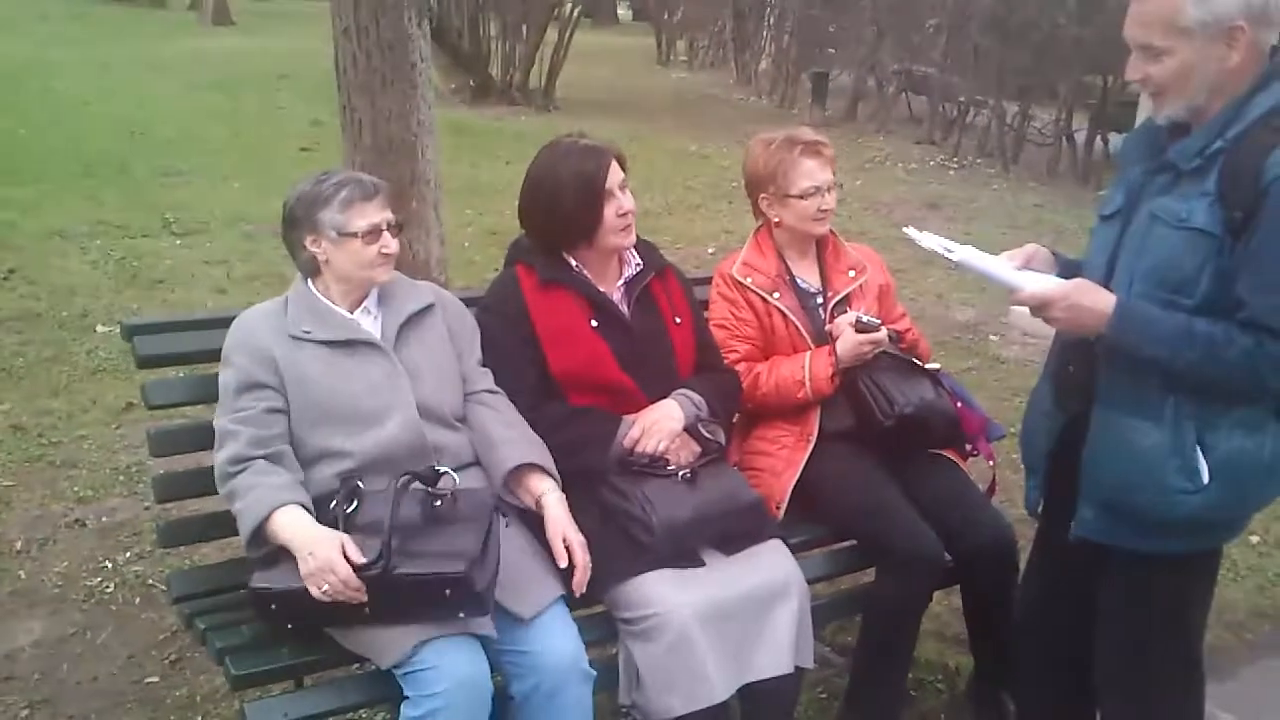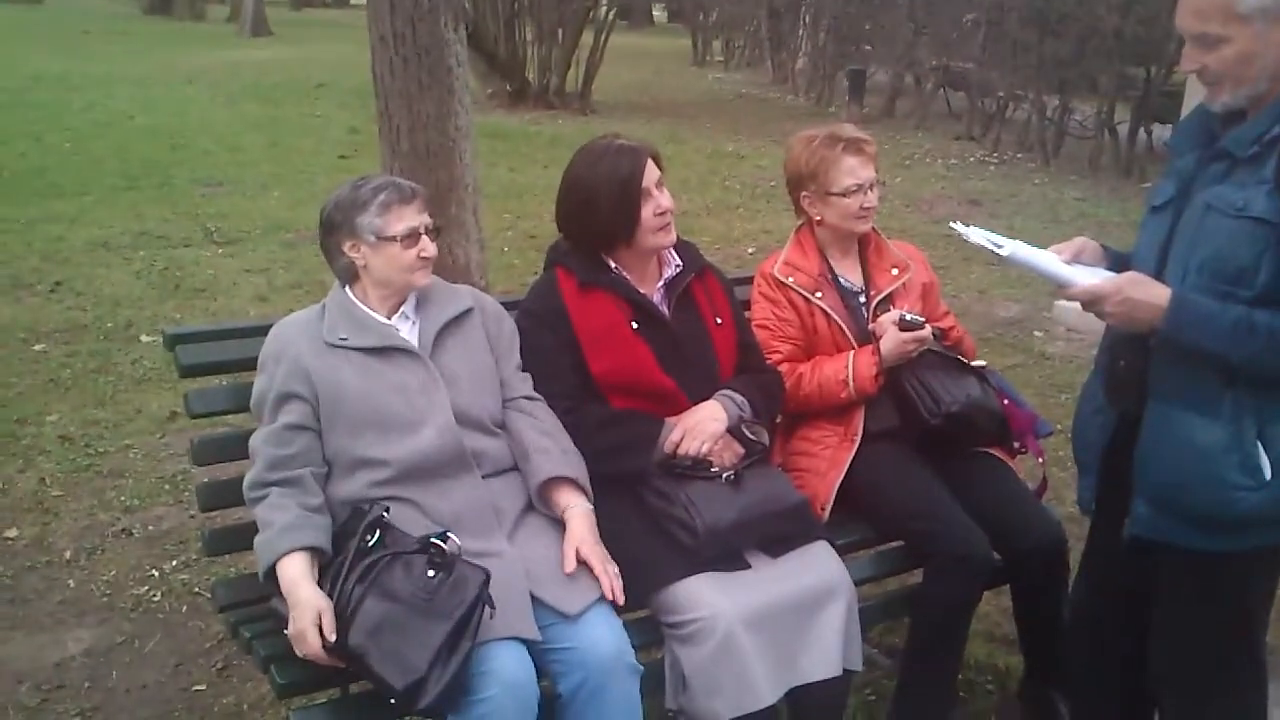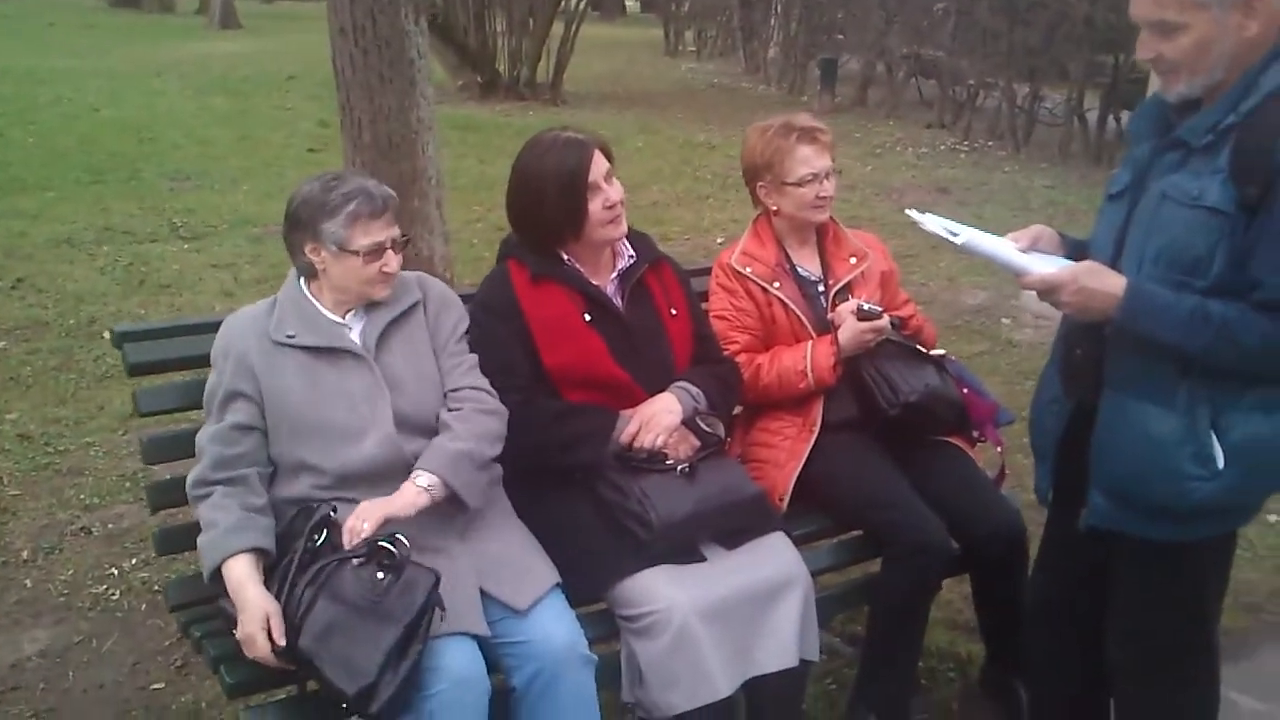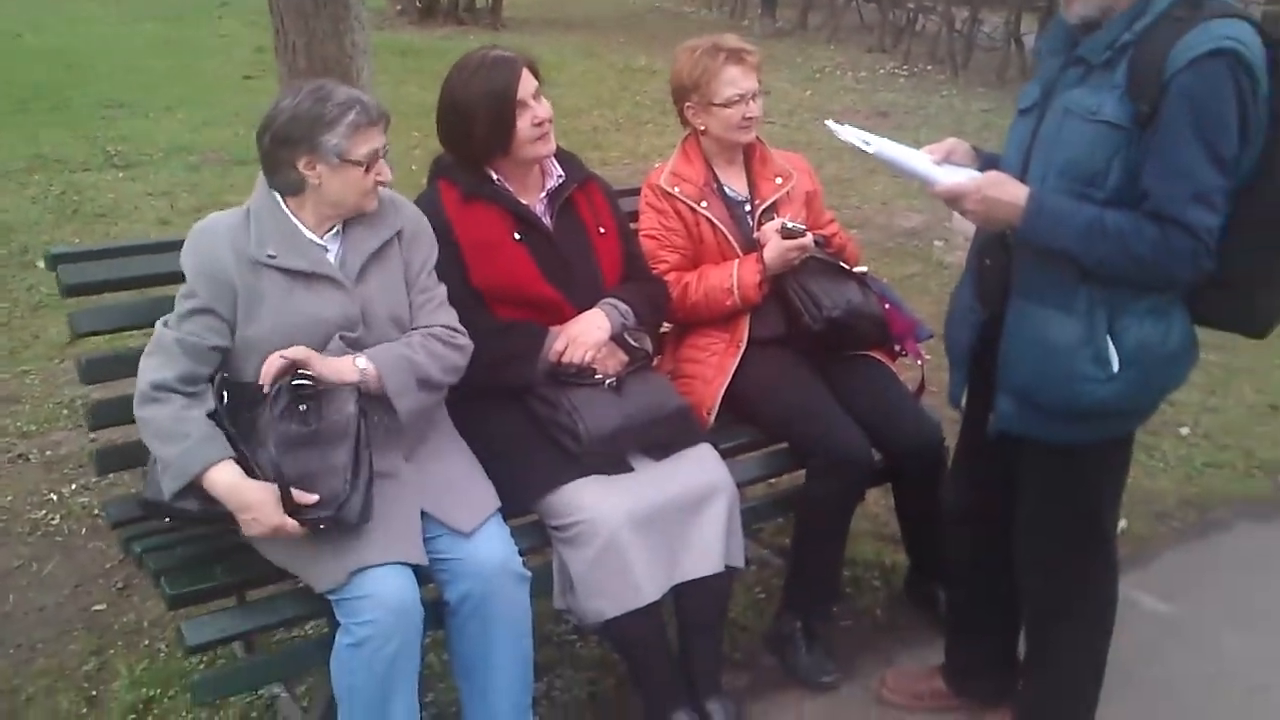
dt=1s
person 1, frame 1
right shoulder: (1159, 141)
left wrist: (1116, 320)
right wrist: (1062, 270)
left hip: (1167, 482)
right hip: (1087, 451)
right knee: (1046, 646)
person 1, frame 2
right shoulder: (1205, 132)
left wrist: (1172, 312)
right wrist: (1109, 262)
left hip: (1222, 477)
right hip: (1138, 453)
right knee: (1099, 652)
person 1, frame 3
right shoulder: (1170, 117)
left wrist: (1128, 302)
right wrist: (1068, 249)
left hip: (1177, 465)
right hip: (1094, 437)
right knee: (1058, 629)
person 1, frame 4
left shoulder: (1202, 58)
left elbow: (1181, 247)
left wrist: (1029, 211)
right wrist: (983, 165)
left hip: (1084, 362)
right hip: (1007, 335)
left knee: (1062, 554)
right knee: (978, 518)
person 2, frame 1
left shoulder: (863, 263)
right shoulder: (738, 281)
left elbow: (912, 346)
right elbow: (739, 384)
left wrist: (879, 344)
right wrist: (832, 360)
right hip: (804, 441)
left knee: (991, 539)
right knee: (915, 551)
person 2, frame 2
left shoulder: (907, 261)
right shoulder: (779, 280)
left elbow: (956, 344)
right elbow: (781, 385)
left wrist: (923, 344)
right wrist: (876, 359)
right hip: (849, 440)
left knee: (1041, 538)
right knee: (963, 550)
person 2, frame 3
left shoulder: (866, 250)
right shoulder: (738, 271)
left elbow: (916, 331)
right elbow: (741, 376)
left wrist: (883, 334)
right wrist: (835, 348)
right hip: (807, 431)
left knee: (1000, 526)
right knee: (921, 539)
left ankle: (1010, 670)
person 2, frame 4
left shoulder: (791, 170)
right shoulder: (667, 192)
left elbow: (837, 246)
right elbow: (670, 293)
left wrist: (814, 252)
right wrist: (760, 266)
right hip: (734, 346)
left knee: (919, 437)
right knee: (844, 452)
left ankle: (932, 575)
right ankle: (798, 622)
person 3, frame 1
left shoulder: (659, 276)
right shoulder: (514, 298)
left elbow: (721, 379)
right elbow: (521, 419)
left wrist: (681, 406)
right wrist: (626, 433)
left hip: (683, 476)
right hip: (588, 486)
left knee: (779, 580)
right knee: (672, 608)
person 3, frame 2
left shoulder: (699, 277)
right shoulder: (554, 302)
left elbow: (764, 379)
right elbow: (562, 425)
left wrist: (724, 406)
right wrist: (668, 435)
left hip: (725, 478)
right hip: (628, 489)
left knee: (826, 580)
right knee: (715, 612)
person 3, frame 3
left shoulder: (655, 269)
right shoulder: (506, 297)
left elbow: (721, 370)
right elbow: (516, 424)
left wrist: (680, 398)
right wrist: (623, 427)
left hip: (681, 468)
right hip: (579, 485)
left knee: (781, 572)
right knee: (670, 605)
person 3, frame 4
left shoulder: (583, 187)
right shoulder: (441, 213)
left elbow: (648, 286)
left wrist: (607, 316)
right wrist: (556, 345)
left hip: (609, 382)
right hip: (510, 399)
left knee: (708, 482)
right knee: (601, 514)
person 4, frame 1
left shoulder: (437, 307)
right shoulder: (260, 336)
left elbow: (486, 407)
right elbow: (254, 461)
left wrist: (547, 496)
right wrist: (302, 535)
right hip: (361, 545)
left knee: (560, 660)
person 4, frame 2
left shoulder: (476, 311)
right shoulder: (297, 344)
left elbow: (526, 412)
right elbow: (286, 481)
left wrist: (575, 510)
right wrist: (299, 585)
left hip: (518, 521)
left knee: (605, 655)
person 4, frame 3
left shoulder: (429, 300)
right shoulder: (250, 339)
left elbow: (480, 411)
right elbow: (228, 479)
left wrist: (413, 493)
right wrist: (247, 588)
left hip: (463, 515)
right hip: (356, 543)
left knee: (558, 647)
right knee: (453, 674)
person 4, frame 4
left shoulder: (399, 222)
right shoulder: (223, 248)
left elbow: (447, 344)
right elbow: (166, 389)
left wrist: (344, 368)
right wrist: (234, 488)
left hip: (412, 438)
left knee: (493, 567)
right knee: (385, 599)
